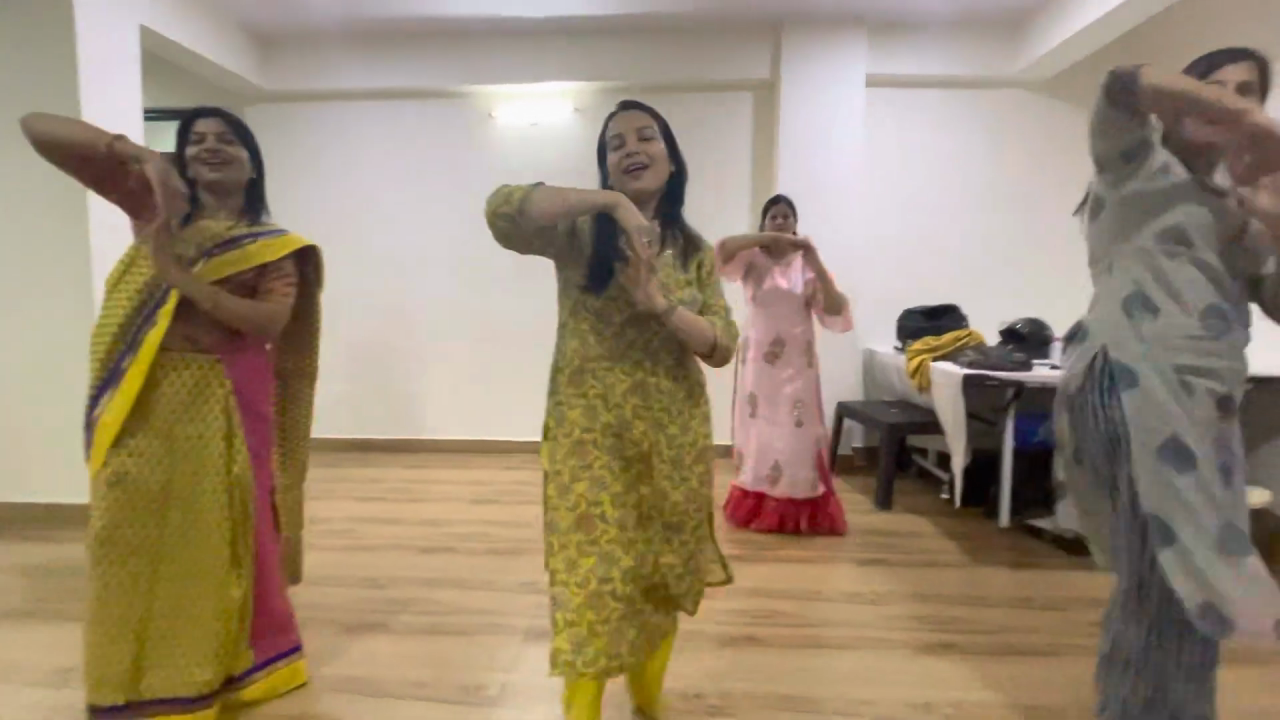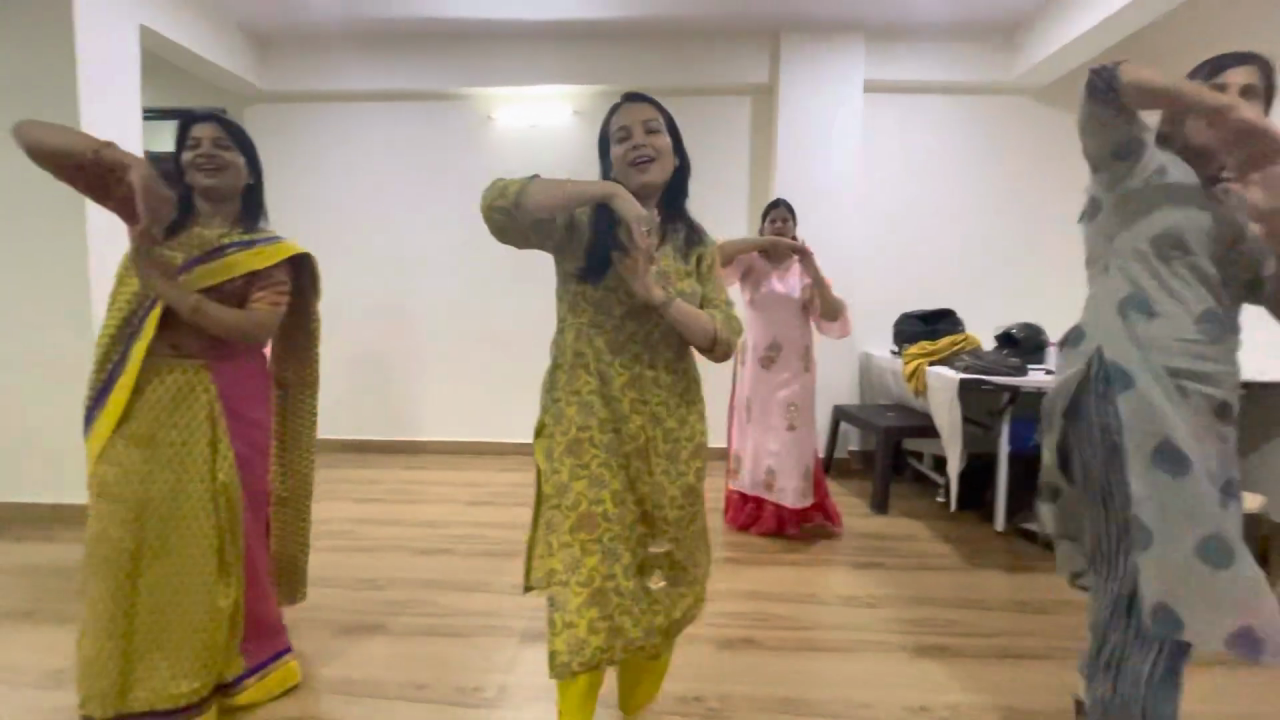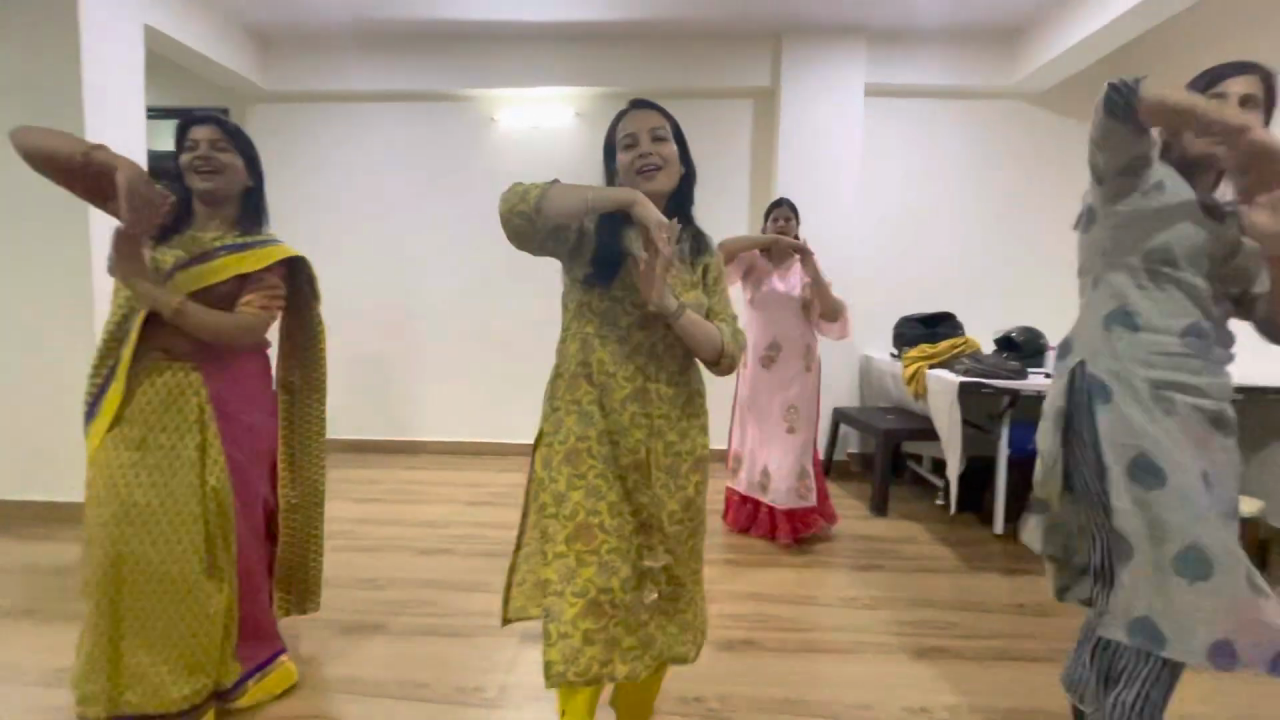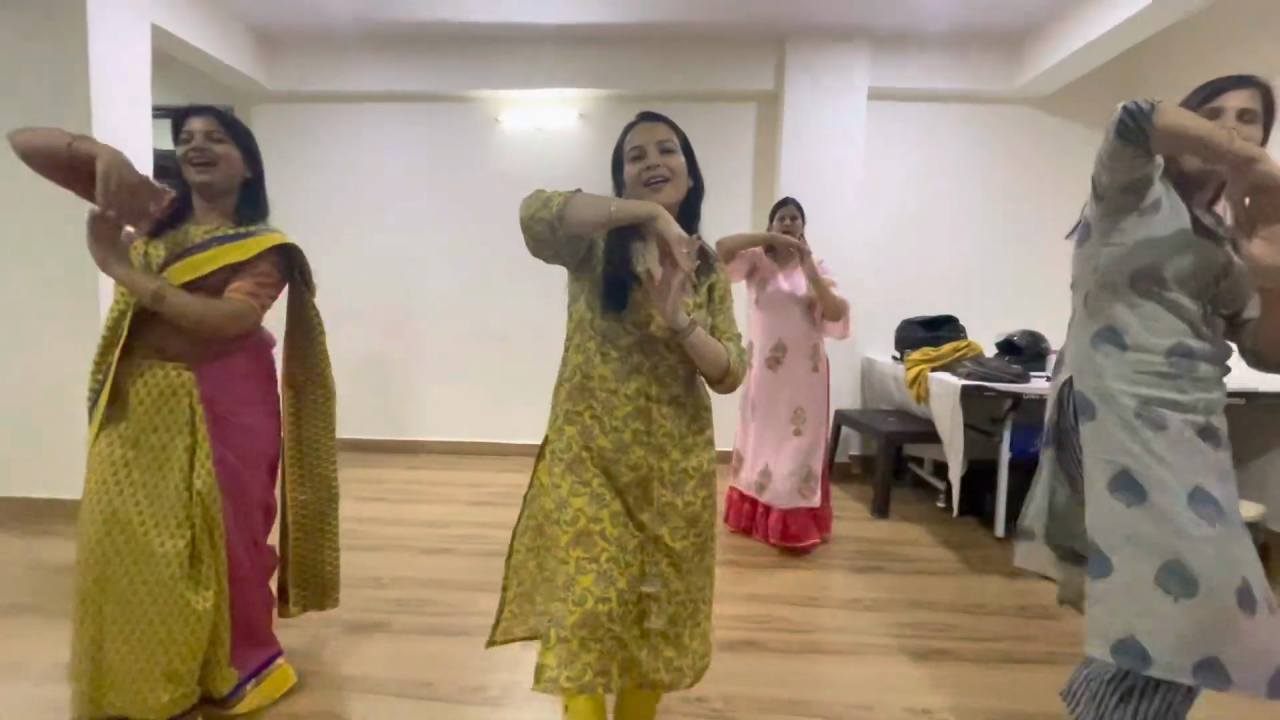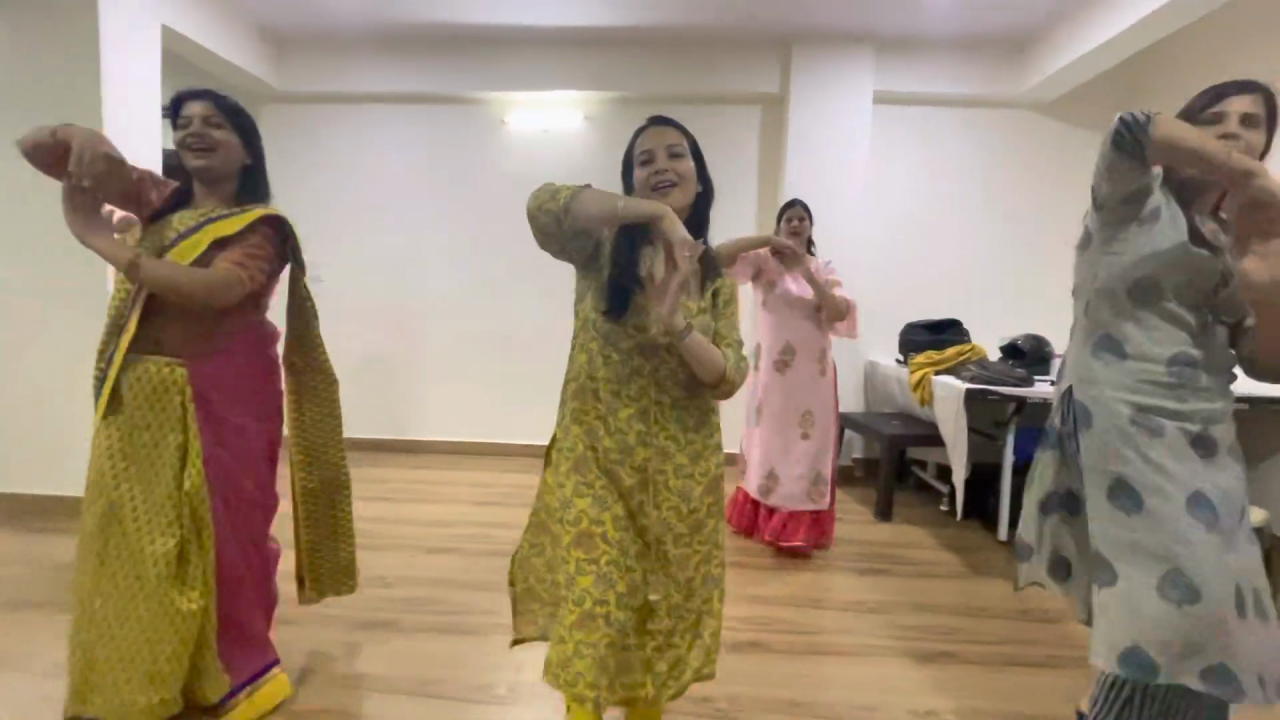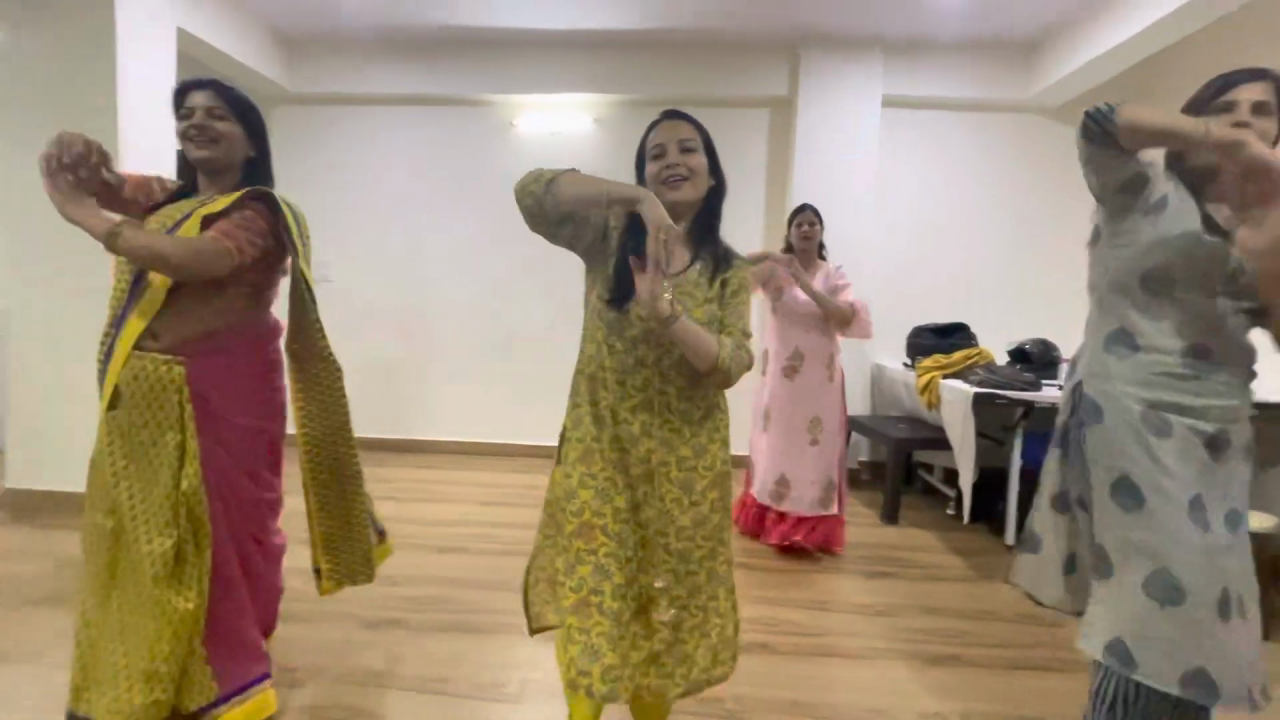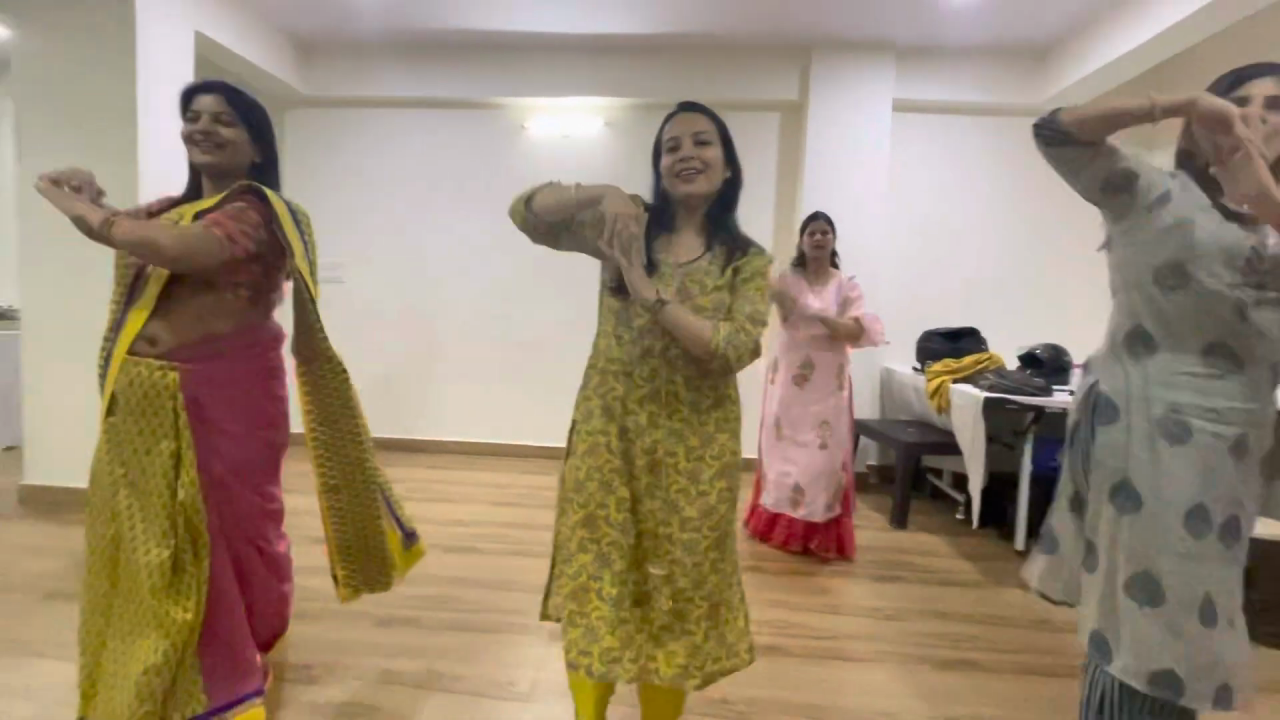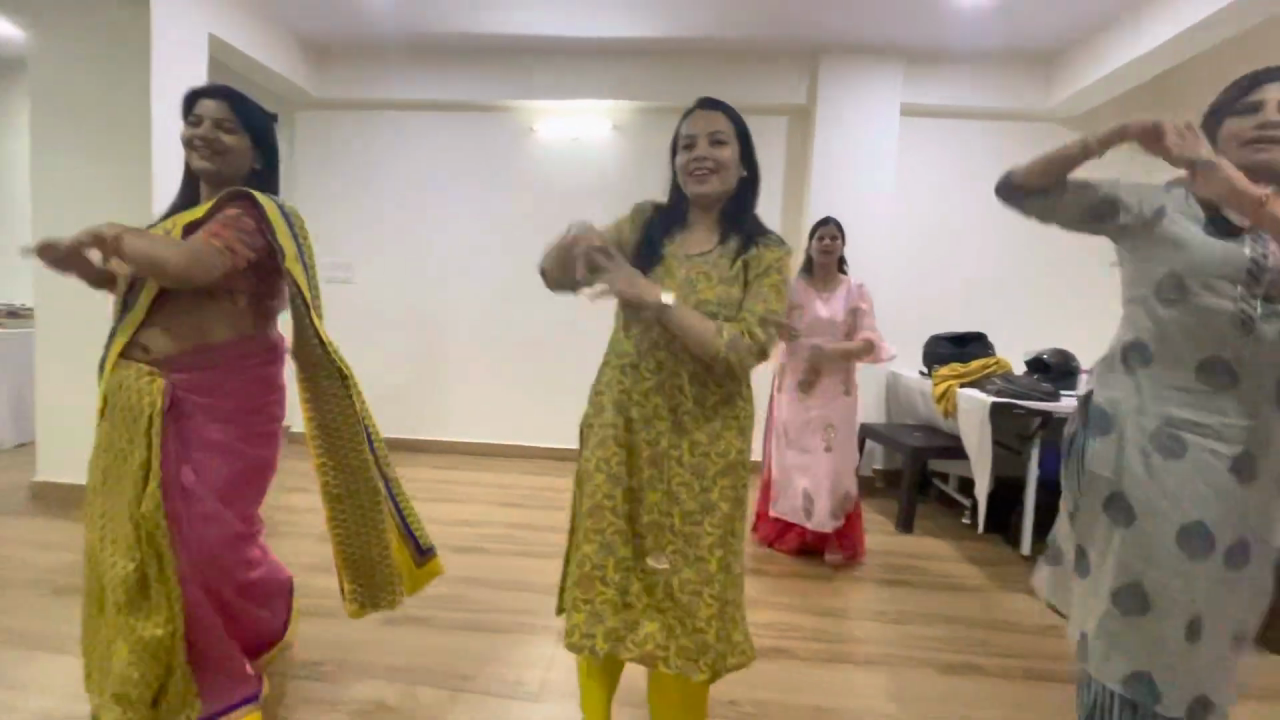
dt=0.1s
person 1, frame 1
right shoulder: (1134, 165)
right elbow: (1127, 85)
left hip: (1209, 397)
right hip: (1134, 381)
left knee: (1181, 562)
right knee: (1180, 563)
person 1, frame 2
right shoulder: (1136, 165)
right elbow: (1106, 81)
left hip: (1203, 398)
right hip: (1132, 384)
left knee: (1151, 569)
right knee: (1174, 566)
person 1, frame 3
right shoulder: (1135, 180)
right elbow: (1123, 99)
left hip: (1196, 410)
right hip: (1120, 396)
left knee: (1154, 576)
right knee: (1165, 576)
person 1, frame 4
right shoulder: (1133, 193)
right elbow: (1137, 118)
left hip: (1193, 428)
right hip: (1120, 413)
left knee: (1203, 594)
right knee: (1172, 594)
person 1, frame 5
right shoulder: (1132, 202)
right elbow: (1133, 130)
left hip: (1200, 437)
right hip: (1121, 421)
left knee: (1206, 603)
right knee: (1178, 601)
person 1, frame 6
right shoulder: (1145, 195)
right elbow: (1103, 121)
left hip: (1213, 430)
right hip: (1132, 416)
left knee: (1196, 605)
right knee: (1158, 604)
person 1, frame 7
right shoulder: (1149, 193)
right elbow: (1056, 132)
right wrist: (1182, 103)
right hip: (1145, 417)
left knee: (1193, 605)
right knee: (1147, 602)
person 1, frame 8
right shoulder: (1154, 207)
right elbow: (1018, 188)
right wrist: (1110, 136)
right hip: (1147, 434)
left knee: (1200, 623)
right knee: (1134, 621)
person 2, frame 1
left shoulder: (271, 245)
right shoulder: (151, 204)
left elbow: (272, 321)
right elbow: (37, 127)
left wrist: (184, 279)
right wrist: (141, 157)
left hip: (230, 397)
right hip: (148, 395)
left knee: (230, 527)
right knee: (139, 529)
left ankle: (252, 656)
person 2, frame 2
left shoulder: (269, 252)
right shoulder: (155, 213)
left elbow: (258, 328)
right elbow: (30, 136)
left wrist: (164, 288)
right wrist: (128, 164)
left hip: (226, 405)
right hip: (143, 405)
left knee: (228, 532)
right knee: (135, 538)
left ankle: (241, 659)
person 2, frame 3
left shoulder: (265, 254)
right shoulder: (153, 215)
left elbow: (245, 331)
right elbow: (27, 141)
left wrist: (147, 289)
right wrist: (118, 166)
left hip: (224, 408)
right hip: (142, 407)
left knee: (224, 536)
right knee: (132, 542)
left ankle: (237, 664)
person 2, frame 4
left shoulder: (263, 245)
right shoulder: (158, 213)
left elbow: (231, 319)
right elbow: (26, 143)
left wrist: (125, 272)
right wrist: (104, 156)
left hip: (222, 403)
right hip: (140, 405)
left knee: (226, 532)
right knee: (131, 540)
left ankle: (237, 664)
person 2, frame 5
left shoulder: (261, 226)
right shoulder: (159, 199)
left elbow: (210, 290)
right elbow: (36, 147)
left wrist: (101, 240)
right wrist: (87, 143)
left hip: (222, 396)
right hip: (140, 399)
left knee: (224, 529)
right knee: (132, 536)
left ankle: (232, 668)
person 2, frame 6
left shoulder: (255, 209)
right shoulder: (168, 197)
left elbow: (189, 258)
right elbow: (86, 189)
left wrist: (83, 215)
right wrist: (74, 153)
left hip: (223, 387)
right hip: (144, 395)
left knee: (227, 523)
right knee: (136, 531)
person 2, frame 7
left shoulder: (253, 207)
right shoulder: (180, 206)
left elbow: (180, 251)
left wrist: (87, 212)
right wrist: (79, 196)
left hip: (223, 393)
right hip: (144, 401)
left knee: (228, 531)
right knee: (141, 539)
person 2, frame 8
left shoulder: (248, 213)
right shoulder: (185, 215)
left elbow: (189, 269)
right elbow: (146, 292)
left wrist: (106, 234)
right wrist: (79, 256)
left hip: (219, 401)
right hip: (143, 404)
left knee: (209, 541)
right knee: (135, 547)
left ankle: (259, 638)
person 3, frame 1
left shoulder: (694, 250)
right shoulder: (580, 229)
left elbow: (722, 347)
right elbow: (502, 211)
left wrist: (659, 301)
right wrist: (609, 202)
left hip: (673, 433)
right hip: (588, 432)
left knee: (662, 578)
right knee: (592, 583)
person 3, frame 2
left shoulder: (696, 245)
right shoulder: (579, 222)
left elbow: (723, 341)
right elbow: (498, 204)
left wrist: (654, 292)
right wrist: (609, 193)
left hip: (669, 431)
right hip: (586, 430)
left knee: (661, 581)
right knee: (586, 581)
person 3, frame 3
left shoulder: (702, 255)
right shoulder: (587, 230)
left elbow: (728, 354)
right elbow: (516, 209)
left wrist: (666, 303)
right wrist: (628, 199)
left hip: (671, 443)
right hip: (585, 438)
left knee: (660, 594)
right knee: (584, 594)
person 3, frame 4
left shoulder: (709, 273)
right shoulder: (595, 242)
left elbow: (731, 373)
right elbow: (537, 215)
left wrist: (678, 319)
right wrist: (652, 214)
left hip: (676, 460)
right hip: (587, 454)
left knee: (661, 609)
right knee: (586, 607)
person 3, frame 5
left shoulder: (715, 277)
right shoulder: (602, 244)
left elbow: (729, 379)
right elbow: (544, 207)
left wrist: (674, 323)
right wrist: (656, 213)
left hip: (683, 465)
right hip: (594, 456)
left knee: (666, 613)
right knee: (591, 608)
person 3, frame 6
left shoulder: (730, 272)
right shoulder: (613, 232)
left elbow: (730, 366)
right elbow: (534, 193)
left wrist: (662, 308)
right wrist: (637, 200)
left hip: (686, 458)
right hip: (600, 448)
left knee: (670, 604)
right knee: (591, 600)
person 3, frame 7
left shoulder: (747, 261)
right shoulder: (626, 228)
left elbow: (734, 352)
right elbow: (527, 212)
left wrist: (651, 296)
right wrist: (602, 196)
left hip: (695, 449)
right hip: (609, 438)
left knee: (678, 594)
right knee: (595, 590)
person 3, frame 8
left shoulder: (764, 253)
right shoulder: (646, 225)
left elbow: (740, 348)
right elbow: (555, 275)
left wrist: (657, 298)
right wrist: (577, 240)
left hip: (701, 442)
right hip: (619, 429)
left knee: (686, 587)
right knee: (602, 573)
person 4, frame 1
left shoulder: (808, 265)
right shoulder: (753, 260)
left elbow: (836, 311)
right elbow: (723, 248)
left wrist: (819, 266)
right wrist: (772, 238)
left hip: (798, 363)
right hip: (758, 360)
left knee: (798, 435)
right knee: (759, 433)
left ankle: (801, 513)
right ankle: (757, 509)
person 4, frame 2
left shoulder: (807, 269)
right shoulder: (751, 264)
left elbow: (832, 316)
right elbow: (721, 252)
left wrist: (813, 272)
right wrist: (771, 242)
left hip: (795, 367)
right hip: (755, 364)
left knee: (793, 441)
right knee: (755, 436)
left ankle: (798, 516)
right ankle: (755, 512)
person 4, frame 3
left shoulder: (807, 269)
right shoulder: (753, 262)
left elbow: (832, 317)
right elbow: (723, 250)
left wrist: (813, 271)
right wrist: (772, 240)
left hip: (798, 367)
right hip: (758, 364)
left knee: (794, 443)
right knee: (756, 437)
left ankle: (797, 520)
right ankle: (754, 515)
person 4, frame 4
left shoulder: (817, 269)
right shoulder: (758, 262)
left elbow: (835, 315)
right elbow: (722, 249)
left wrist: (810, 270)
right wrist: (769, 239)
left hip: (805, 368)
right hip: (763, 365)
left knee: (801, 441)
right knee: (761, 438)
left ankle: (798, 525)
right ankle: (756, 516)
person 4, frame 5
left shoulder: (823, 269)
right shoulder: (763, 263)
left elbow: (840, 314)
right elbow: (721, 255)
left wrist: (810, 274)
right wrist: (769, 242)
left hip: (812, 371)
right hip: (770, 367)
left knee: (808, 444)
right knee: (766, 441)
left ankle: (800, 528)
right ankle: (759, 519)
person 4, frame 6
left shoulder: (834, 275)
right shoulder: (774, 270)
left elbow: (848, 318)
left wrist: (809, 287)
right wrist: (767, 257)
left hip: (821, 376)
right hip: (778, 373)
left knee: (818, 451)
right knee: (773, 446)
left ankle: (811, 530)
right ankle: (767, 520)
person 4, frame 7
left shoulder: (847, 285)
right shoulder: (786, 280)
left elbow: (859, 331)
left wrist: (818, 317)
right wrist: (773, 295)
left hip: (829, 384)
right hip: (788, 380)
left knee: (827, 457)
right knee: (782, 453)
left ankle: (823, 534)
right ankle: (779, 526)
person 4, frame 8
left shoulder: (856, 291)
right shoulder: (792, 287)
left elbow: (869, 340)
left wrist: (837, 350)
left hip: (836, 390)
right hip: (793, 387)
left knee: (834, 463)
right knee: (788, 458)
left ankle: (833, 539)
right ankle: (787, 531)
